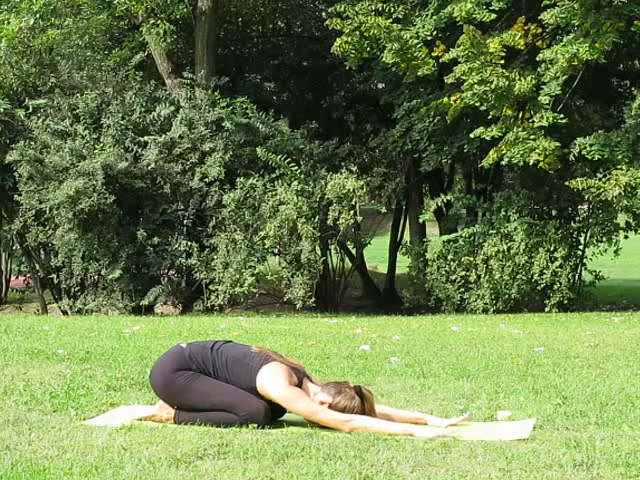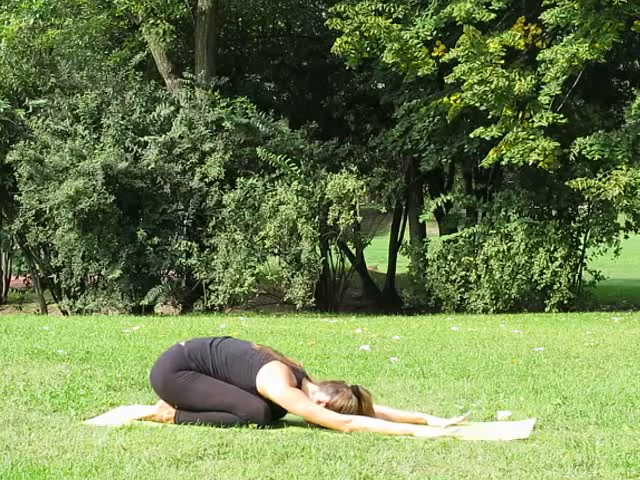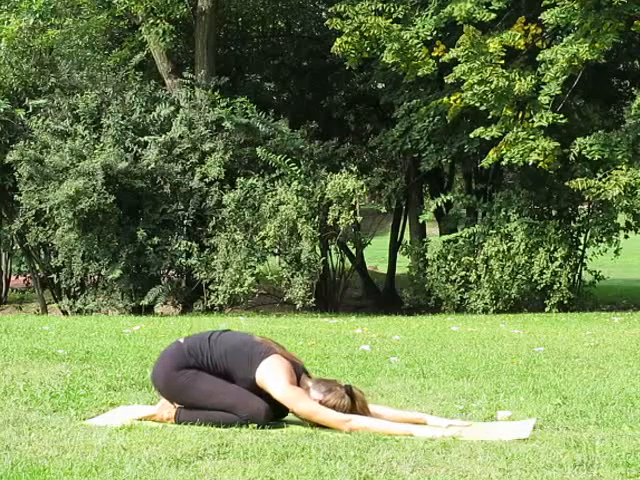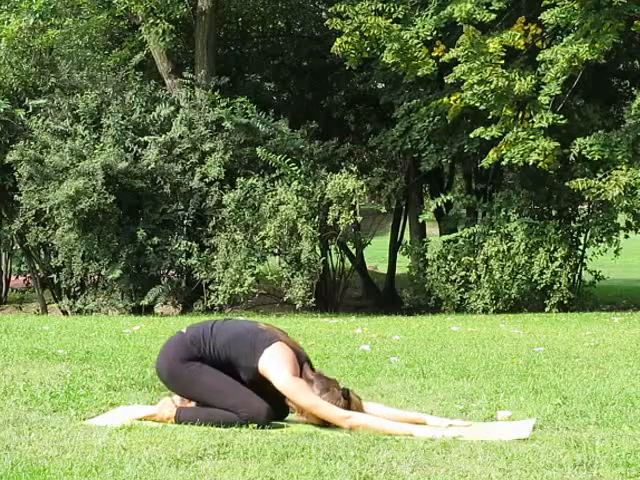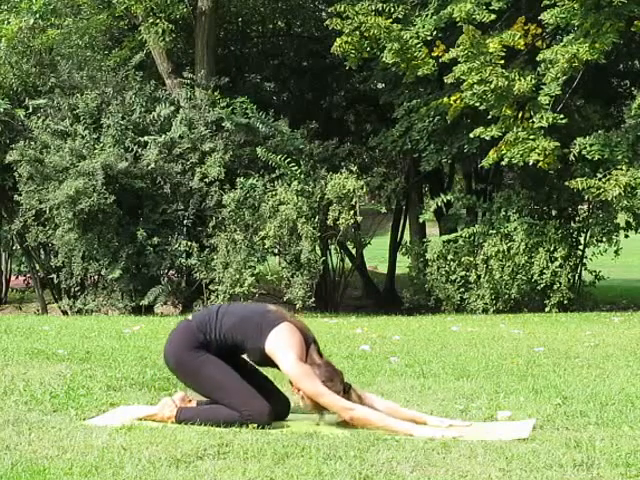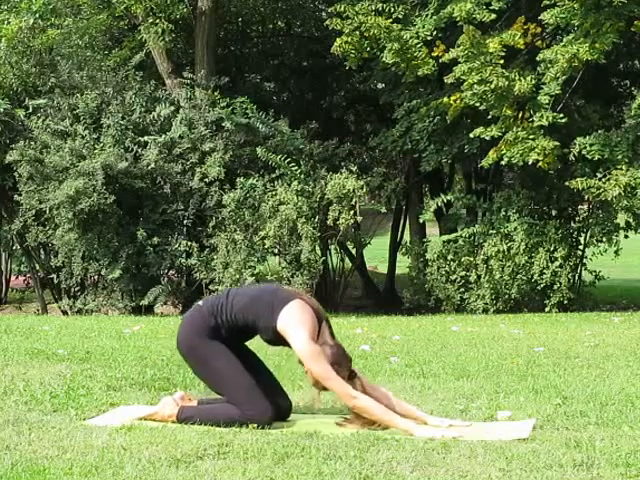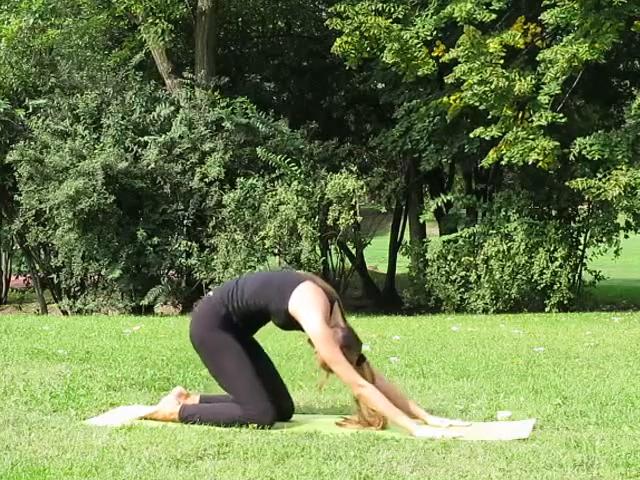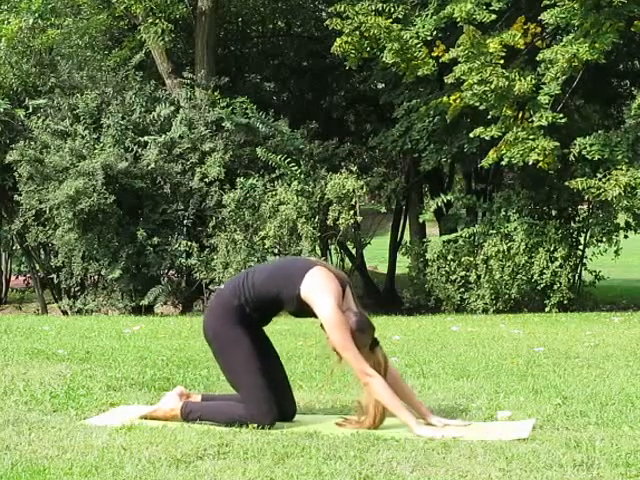
dt=0.4s
person 1, frame 1
left shoulder: (307, 384)
right shoulder: (283, 387)
left elbow: (369, 408)
right elbow: (348, 422)
left wrist: (431, 419)
right wrist: (415, 430)
left hip: (195, 360)
right hip: (172, 370)
left knee: (273, 410)
right knee: (255, 413)
left ankle: (183, 404)
right ankle: (174, 414)
person 1, frame 2
left shoulder: (305, 384)
right shoulder: (283, 389)
left elbow: (369, 407)
right elbow: (347, 423)
left wrist: (431, 418)
right wrist: (415, 431)
left hip: (194, 359)
right hip: (172, 369)
left knee: (274, 410)
right knee: (255, 413)
left ankle: (186, 403)
right ankle: (173, 414)
person 1, frame 3
left shoulder: (305, 383)
right shoulder: (283, 385)
left elbow: (366, 407)
right elbow: (344, 422)
left wrist: (429, 418)
right wrist: (416, 431)
left hip: (197, 359)
right hip: (174, 368)
left knee: (277, 409)
right knee: (257, 413)
left ankle: (189, 402)
right ankle: (175, 414)
person 1, frame 4
left shoulder: (305, 374)
right shoulder: (286, 376)
left elbow: (361, 404)
right elbow: (346, 418)
left wrist: (428, 418)
right wrist: (415, 430)
left hip: (204, 356)
right hip: (178, 358)
left knee: (277, 409)
right knee: (257, 413)
left ankle: (191, 402)
right ankle: (175, 413)
person 1, frame 5
left shoulder: (311, 356)
right shoulder: (293, 361)
left elbow: (366, 398)
right elbow: (347, 410)
left wrist: (428, 418)
right wrist: (415, 430)
left hip: (212, 346)
right hip: (187, 346)
left knee: (278, 408)
right knee: (257, 413)
left ankle: (190, 402)
right ankle: (175, 413)
person 1, frame 6
left shoulder: (321, 334)
right shoulder: (306, 340)
left elbow: (366, 387)
right elbow: (352, 397)
left wrist: (428, 417)
right wrist: (414, 428)
left hip: (222, 334)
right hip: (199, 332)
left knee: (280, 407)
right knee: (259, 414)
left ankle: (190, 402)
right ankle: (176, 412)
person 1, frame 7
left shoulder: (332, 316)
right shoulder: (317, 321)
left elbow: (372, 375)
right elbow: (359, 385)
left wrist: (426, 416)
right wrist: (414, 427)
left hip: (234, 326)
right hip: (212, 323)
left knee: (282, 409)
right knee: (261, 415)
left ankle: (191, 398)
right ankle: (176, 410)
person 1, frame 8
left shoulder: (345, 301)
right shoulder: (330, 307)
left elbow: (382, 365)
right elbow: (367, 373)
left wrist: (428, 414)
right wrist: (416, 425)
left hip: (246, 318)
right hip: (226, 316)
left knee: (284, 410)
right knee: (263, 415)
left ankle: (192, 398)
right ankle: (178, 409)
